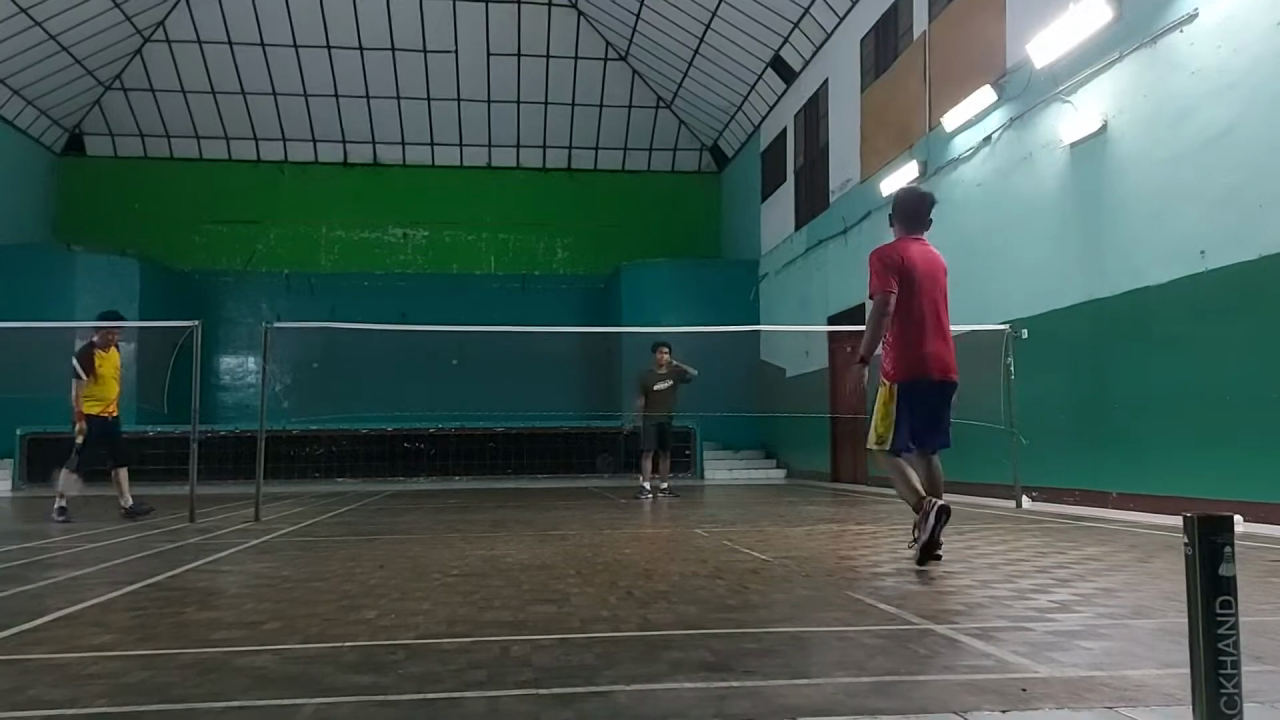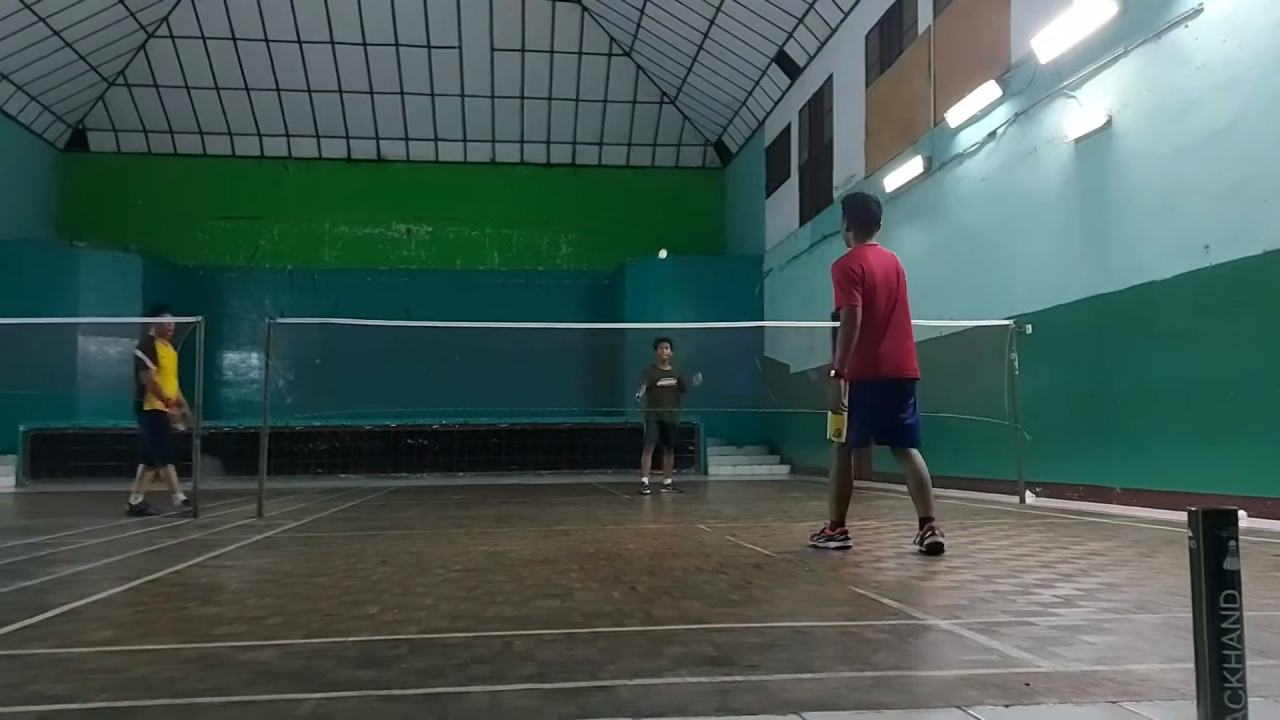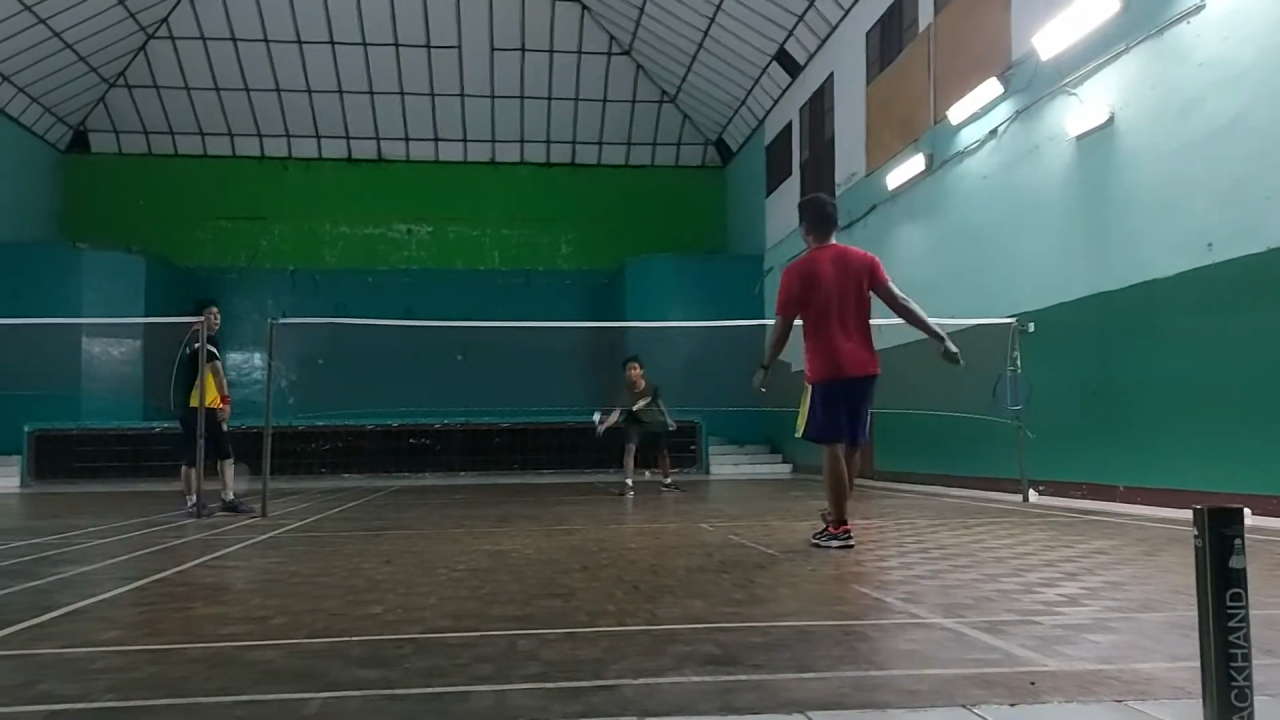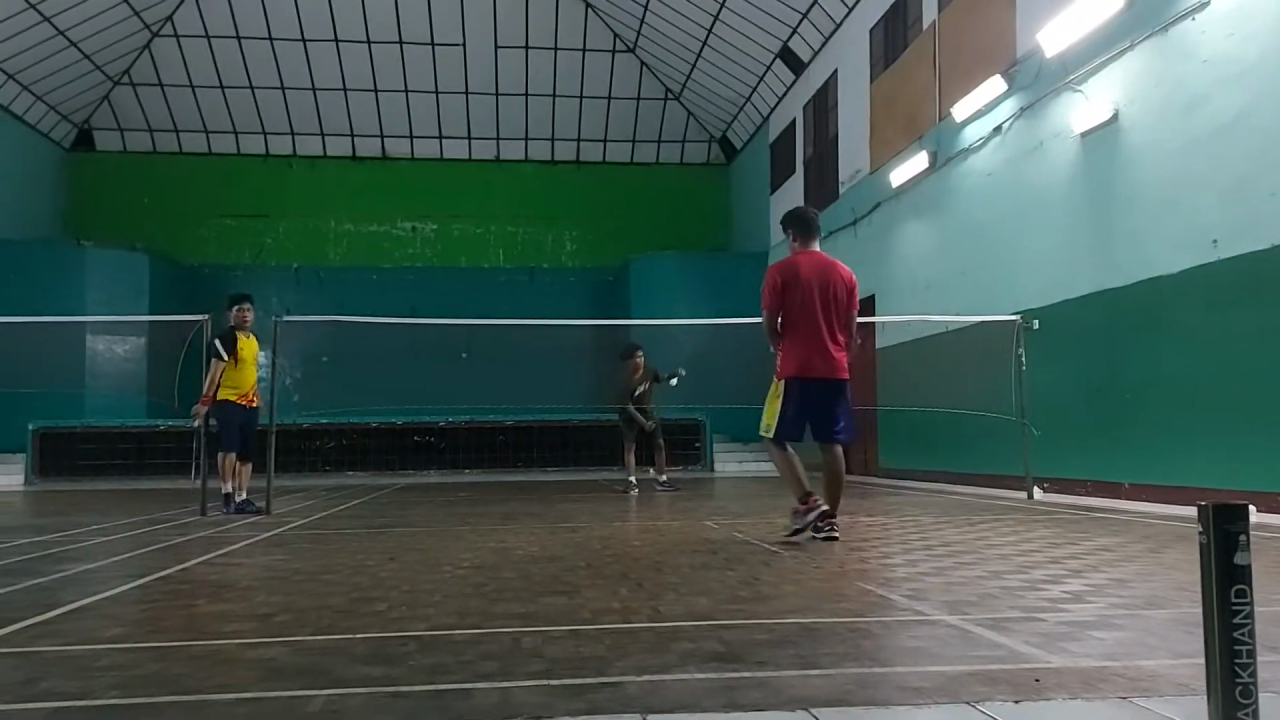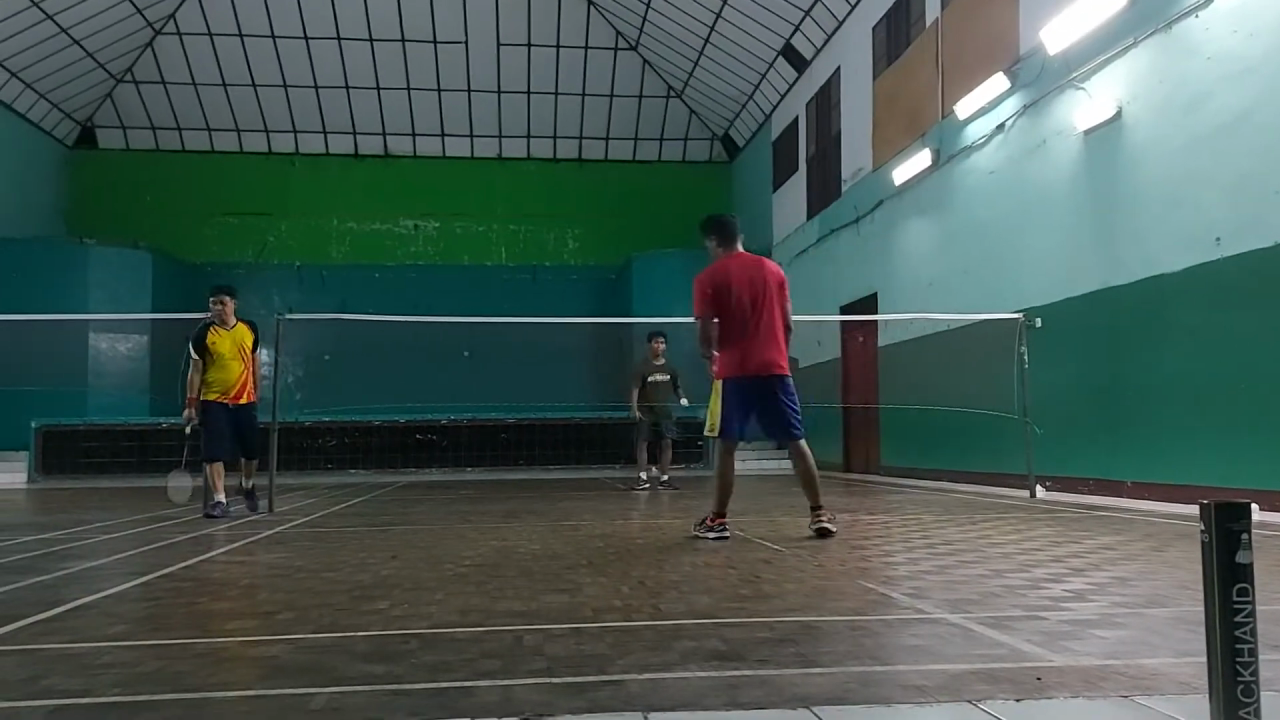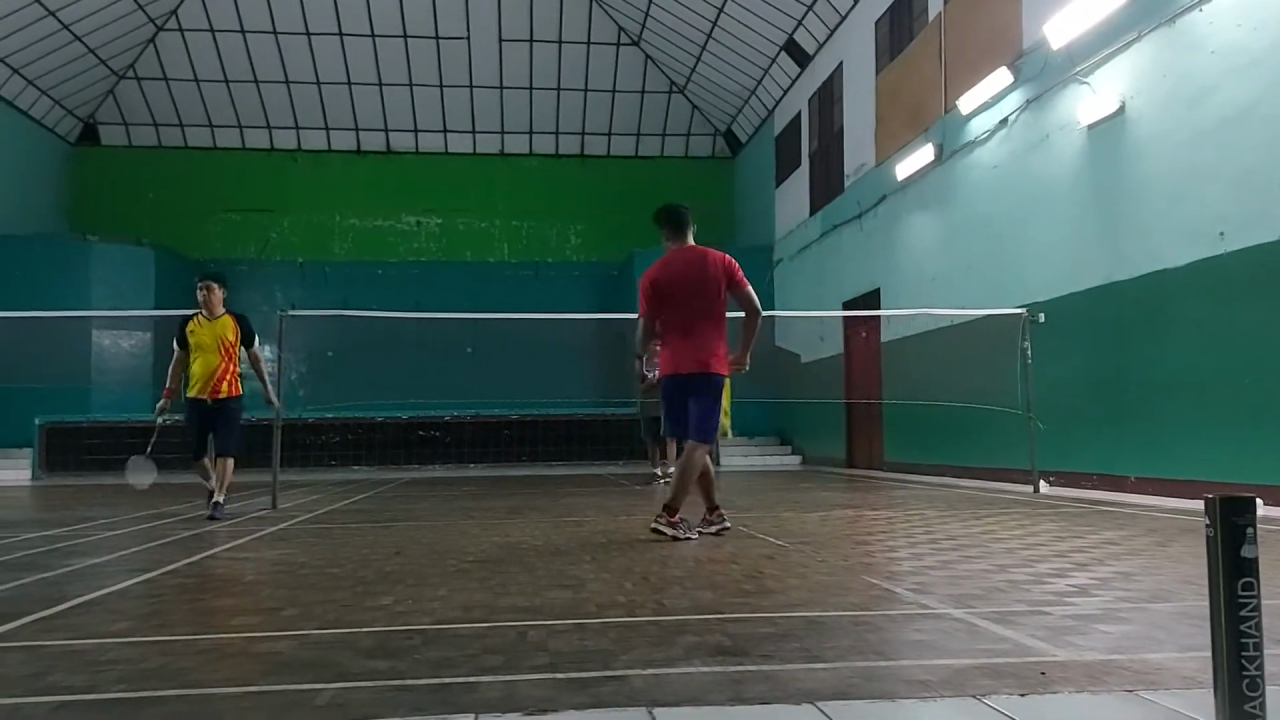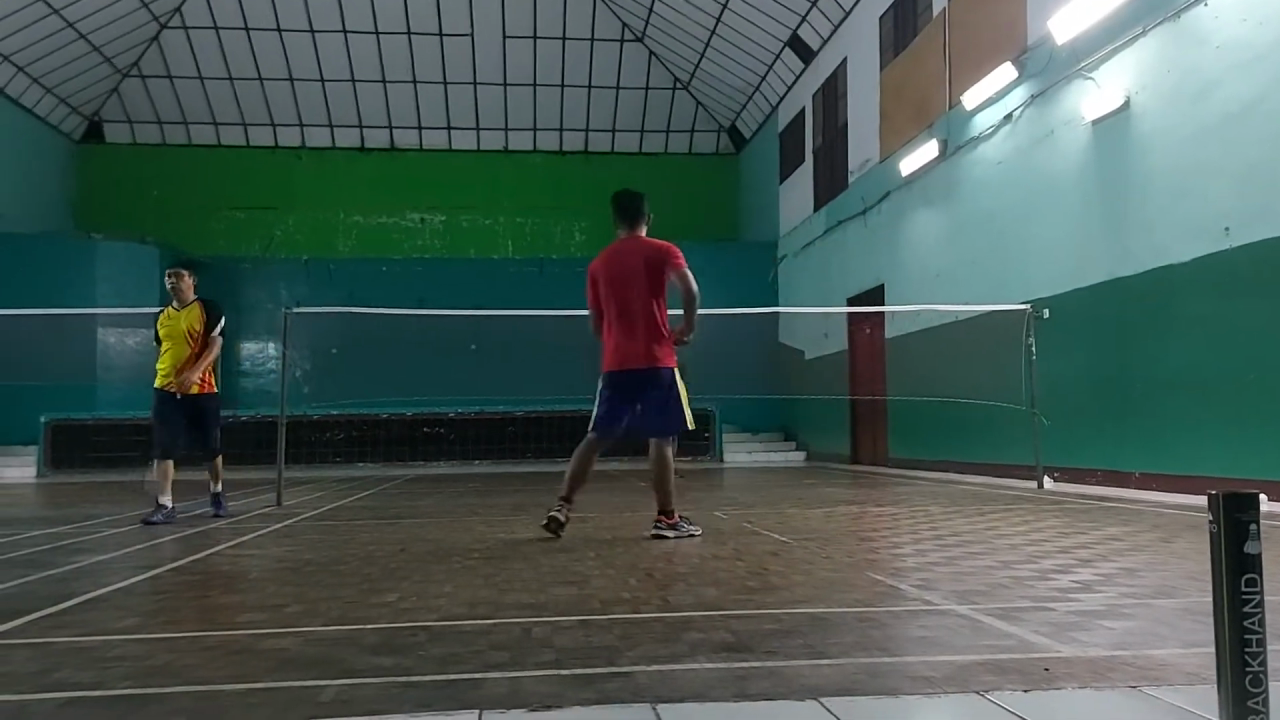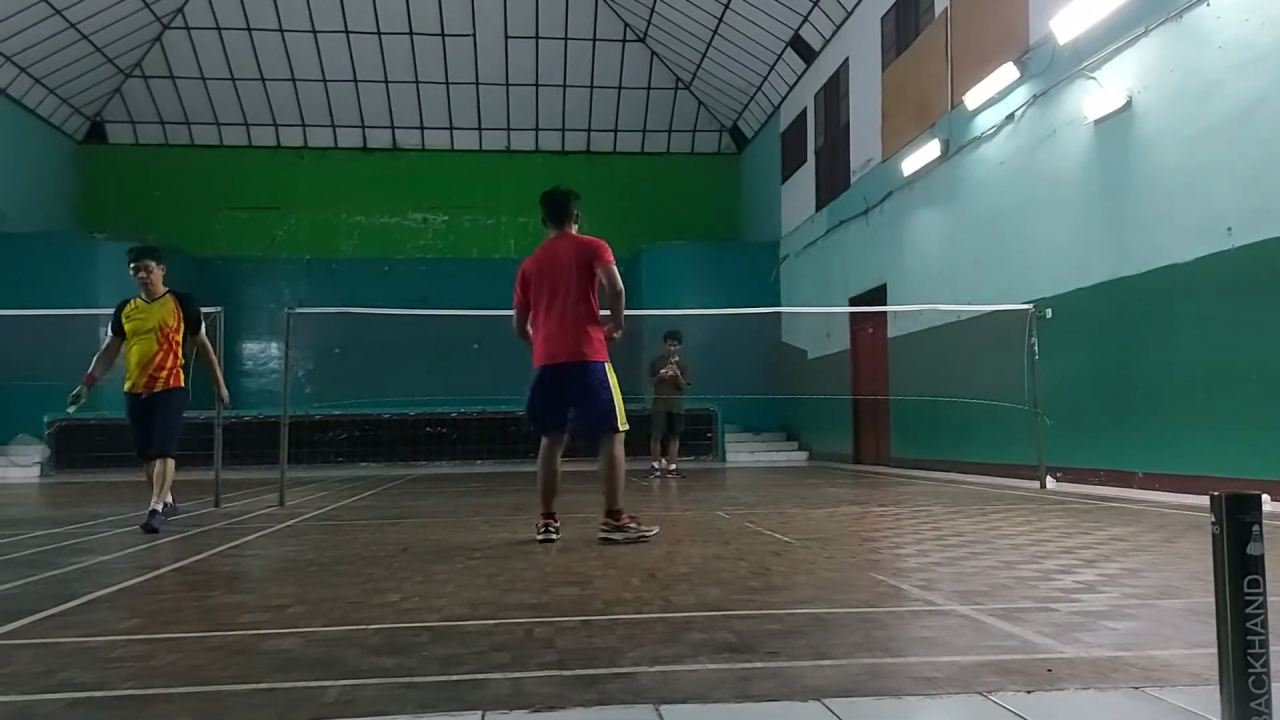
dt=0.5s
person 1, frame 1
left shoulder: (886, 255)
right shoulder: (937, 260)
left elbow: (883, 309)
left wrist: (863, 360)
left hip: (906, 371)
right hip: (943, 370)
left knee: (888, 452)
right knee: (928, 453)
left ankle: (927, 506)
right ankle: (931, 537)
person 1, frame 2
left shoulder: (847, 264)
right shoulder: (893, 261)
left elbow: (852, 322)
left wrist: (838, 373)
left hip: (865, 373)
right hip: (903, 370)
left knee: (847, 448)
right knee: (907, 449)
left ankle: (836, 528)
right ankle: (929, 526)
person 1, frame 3
left shoulder: (796, 271)
right shoulder: (864, 261)
left elbow: (782, 328)
right elbow: (901, 304)
left wrist: (764, 368)
right wrist: (940, 339)
left hip: (826, 371)
right hip: (863, 368)
left knee: (833, 447)
right knee: (850, 445)
left ankle: (838, 527)
right ankle: (837, 515)
person 1, frame 4
left shoulder: (780, 271)
right shoulder: (844, 274)
left elbow: (770, 325)
right elbow: (851, 332)
left hip: (796, 371)
right hip: (835, 372)
left knee: (776, 441)
right knee: (832, 445)
left ankle: (809, 502)
right ankle: (828, 520)
person 1, frame 5
left shoulder: (708, 277)
right shoulder: (772, 270)
left elbow: (704, 332)
right elbow: (787, 325)
left wrist: (711, 355)
left hip: (733, 372)
right hip: (774, 368)
left knee: (726, 446)
right knee: (795, 441)
left ankle: (717, 519)
right ankle: (819, 513)
person 1, frame 6
left shoulder: (653, 274)
right shoulder: (721, 262)
left elbow: (646, 330)
right elbow: (754, 310)
left wrist: (640, 357)
right wrist: (743, 353)
left hip: (673, 369)
right hip: (710, 366)
left knee: (692, 440)
right knee: (699, 443)
left ankle: (713, 513)
right ankle: (669, 514)
person 1, frame 7
left shoulder: (599, 263)
right shoulder: (663, 251)
right elbow: (690, 291)
right wrist: (687, 329)
left hip: (615, 363)
right hip: (655, 361)
left knee: (596, 438)
right knee: (662, 439)
left ankle: (561, 507)
right ankle: (667, 517)
person 1, frame 8
left shoulder: (530, 264)
right shoulder: (593, 247)
left elbow: (520, 324)
right elbow: (615, 287)
right wrist: (616, 325)
left hip: (547, 361)
right hip: (586, 356)
left knee: (551, 440)
right knee: (611, 434)
left ankle: (547, 520)
right ankle: (615, 518)
person 2, frame 1
left shoulder: (114, 350)
right shoulder: (85, 355)
right elbow: (78, 389)
right wrist: (79, 419)
left hip: (110, 415)
right hip: (90, 417)
left knee: (120, 459)
right knee: (76, 463)
left ankle: (127, 504)
right ankle: (60, 505)
person 2, frame 2
left shoulder: (170, 347)
right shoulder: (146, 347)
right elbow: (150, 381)
left wrist: (183, 406)
right wrist: (170, 405)
left hip: (166, 410)
right hip: (152, 409)
left knee: (151, 458)
right knee: (163, 456)
left ankle: (135, 502)
right ankle: (180, 500)
person 2, frame 3
left shoulder: (196, 342)
right shoulder: (207, 341)
right elbow: (216, 371)
right wrist: (225, 401)
left hip: (211, 407)
right hip: (197, 408)
left knee: (225, 454)
right knee: (193, 458)
left ankle: (228, 498)
right ankle: (192, 502)
person 2, frame 4
left shoulder: (253, 339)
right shoulder: (226, 338)
right elbow: (215, 371)
left wrist: (259, 398)
right wrist: (205, 401)
left hip: (249, 404)
right hip: (228, 401)
left knee: (247, 454)
right knee: (229, 447)
left ankle: (241, 499)
right ankle: (227, 492)
person 2, frame 5
left shoulder: (249, 328)
right shoulder: (203, 334)
right elbow: (196, 370)
left wrist: (256, 388)
right wrist: (191, 404)
left hip: (245, 401)
right hip: (213, 402)
left knee: (250, 451)
right knee: (213, 454)
left ankle: (247, 486)
right ankle: (219, 501)
person 2, frame 6
left shoulder: (238, 322)
right shoulder: (188, 324)
left elbow: (255, 356)
right elbow: (179, 361)
left wrist: (267, 388)
right wrist: (167, 395)
left hip: (228, 396)
right hip: (196, 397)
left knee: (225, 450)
right knee: (198, 453)
left ankle: (218, 501)
right ankle: (214, 488)
person 2, frame 7
left shoulder: (209, 310)
right shoulder: (162, 316)
left elbow: (214, 346)
left wrist: (194, 373)
left hip: (201, 391)
right hip: (165, 391)
left knee: (210, 448)
right knee: (163, 449)
left ankle: (217, 490)
right ankle: (165, 505)
person 2, frame 8
left shoulder: (183, 304)
right shoulder: (125, 309)
left elbow: (203, 344)
right elbow: (109, 350)
left wrist: (220, 382)
right wrist: (86, 384)
left hip: (170, 389)
right hip: (135, 391)
left knee: (164, 450)
right knee: (147, 455)
left ankle: (155, 510)
right ankle: (166, 502)
